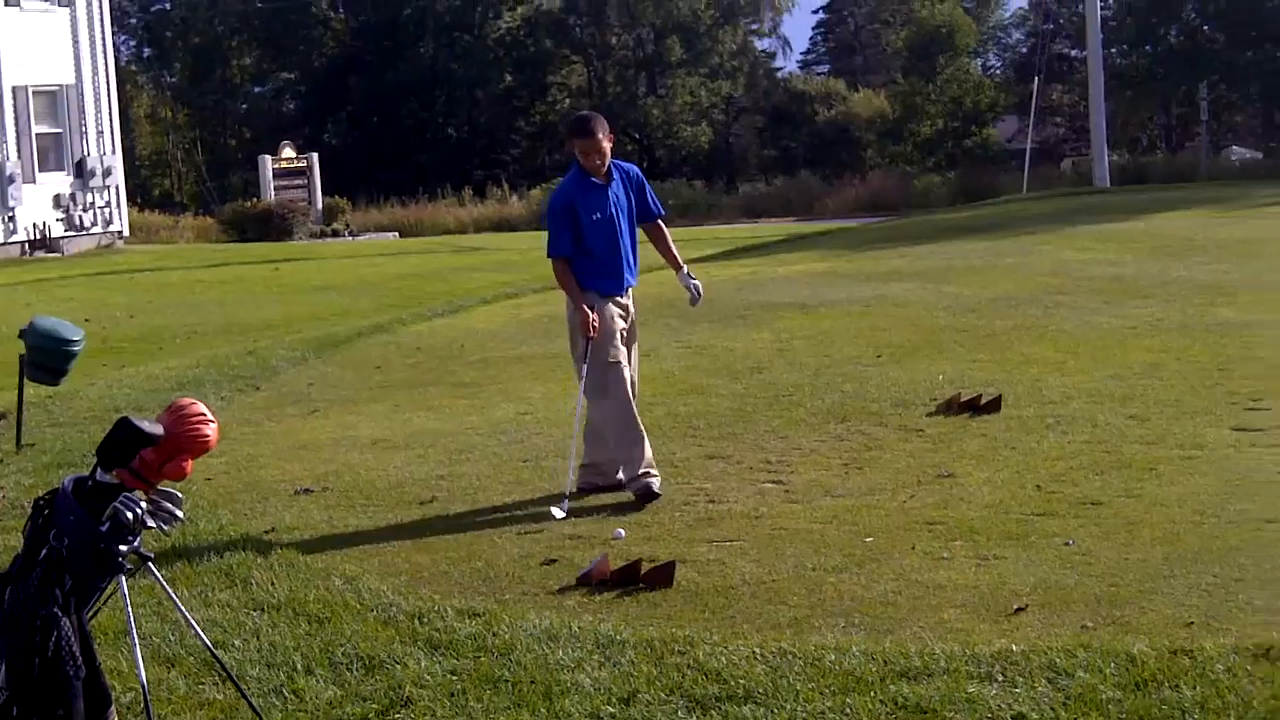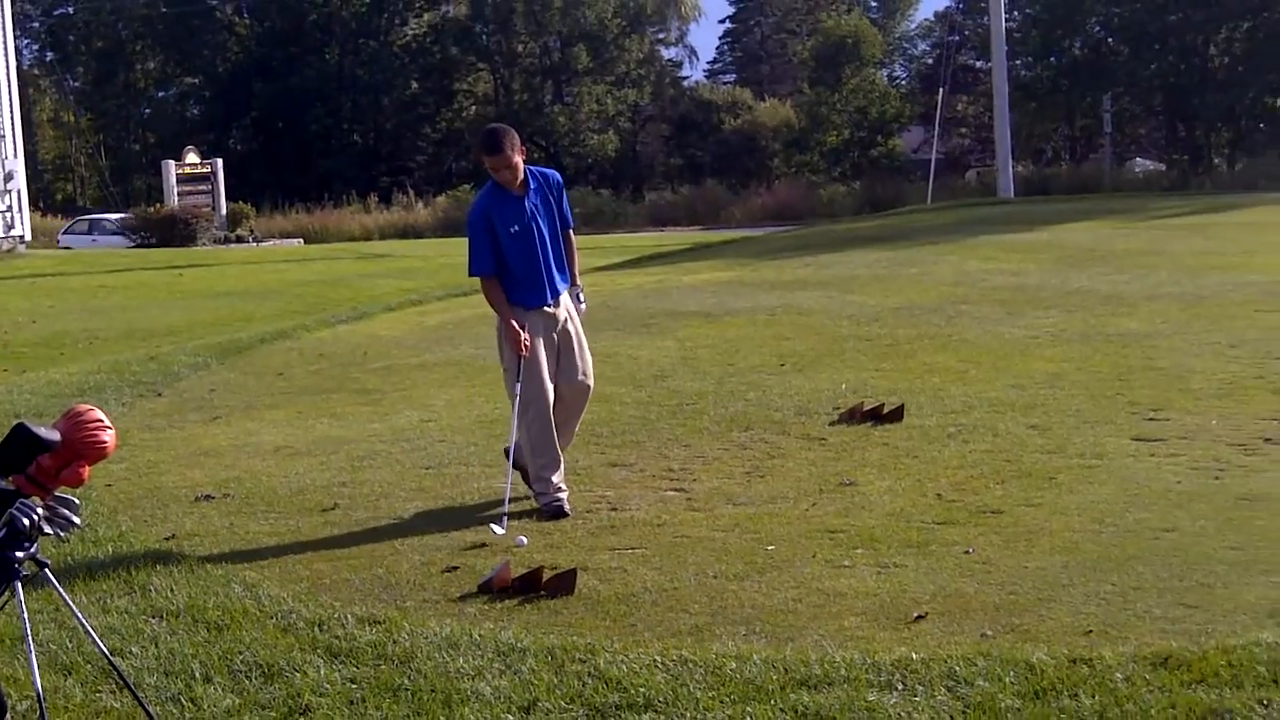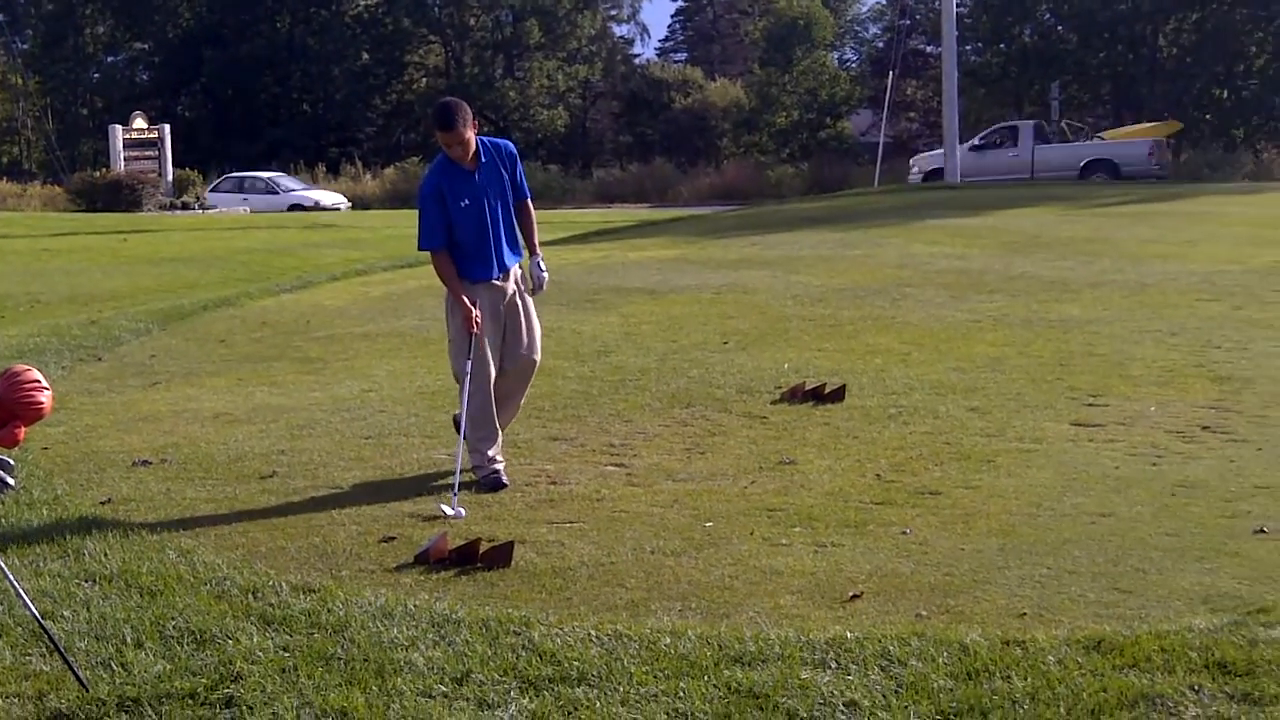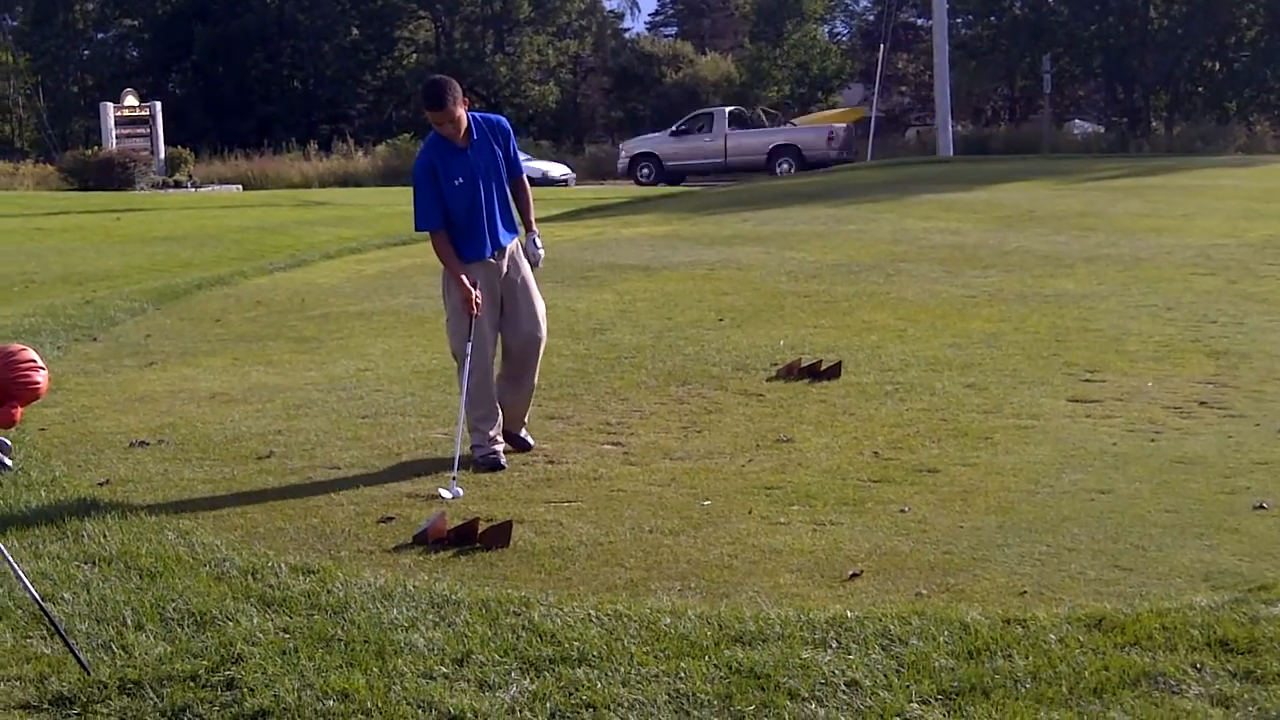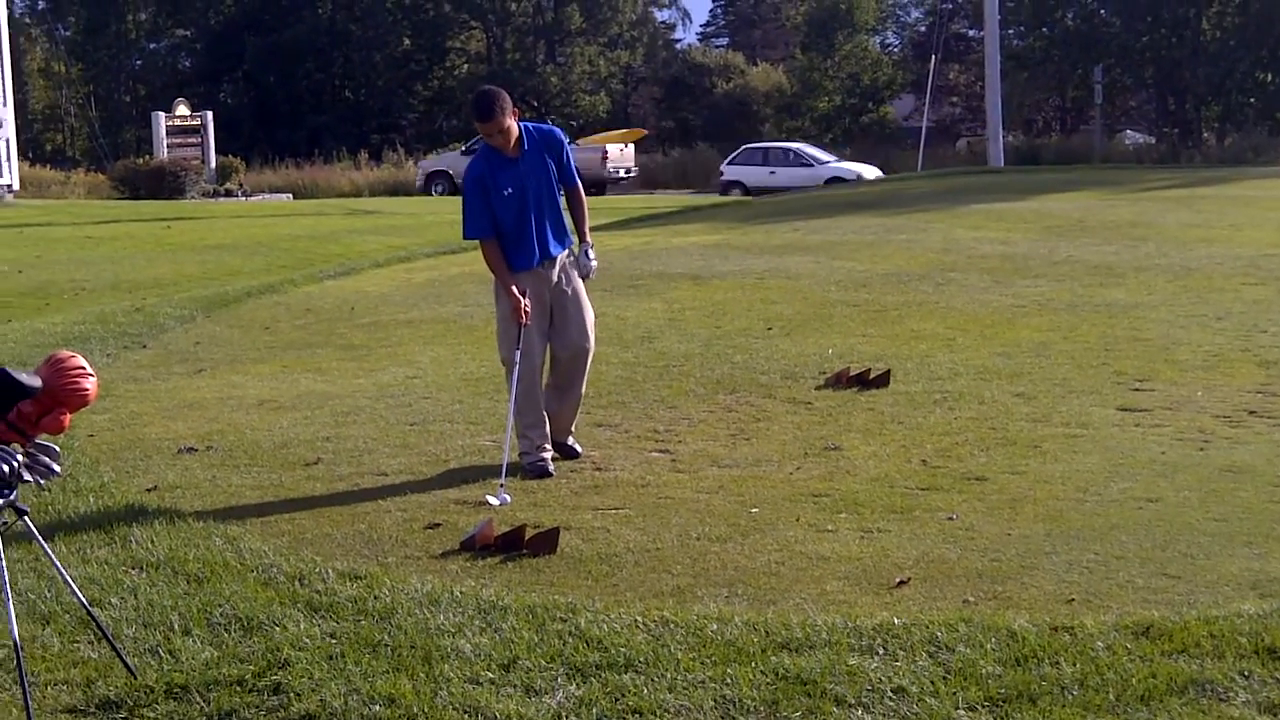
dt=0.4s
person 1, frame 1
left shoulder: (630, 176)
right shoulder: (565, 197)
left elbow: (654, 225)
right elbow: (560, 260)
left wrist: (681, 270)
right wrist: (580, 306)
left hip: (624, 295)
right hip: (592, 302)
left knee: (617, 387)
right knee: (614, 390)
left ankle: (597, 471)
right ankle: (639, 472)
person 1, frame 2
left shoulder: (551, 182)
right shoulder: (484, 210)
right elbow: (487, 276)
left wrist: (576, 287)
right wrist: (509, 324)
left hip: (560, 303)
right hip: (523, 314)
left knee: (578, 386)
right knee: (537, 402)
left ankle: (526, 454)
right ankle: (550, 489)
person 1, frame 3
left shoulder: (505, 153)
right shoulder: (435, 183)
left elbow: (523, 205)
right elbow: (437, 250)
left wrist: (535, 256)
right wrist: (461, 299)
left hip: (512, 274)
right hip: (471, 286)
left knee: (525, 358)
right knee: (479, 374)
left ankle: (476, 425)
right ankle: (487, 460)
person 1, frame 4
left shoulder: (498, 129)
right shoulder: (427, 162)
left elbow: (518, 181)
right elbow: (436, 230)
left wrist: (531, 232)
right wrist: (460, 280)
left hip: (509, 249)
right hip: (468, 265)
left knee: (531, 333)
right knee: (476, 354)
left ankle: (512, 421)
right ankle: (486, 440)
person 1, frame 5
left shoulder: (551, 140)
right shoulder: (478, 172)
left elbow: (573, 191)
right elbow: (486, 239)
left wrist: (586, 244)
right wrist: (510, 289)
left hip: (562, 261)
right hip: (519, 274)
left knee: (579, 345)
right knee: (525, 362)
left ankle: (560, 429)
right ankle: (535, 447)
